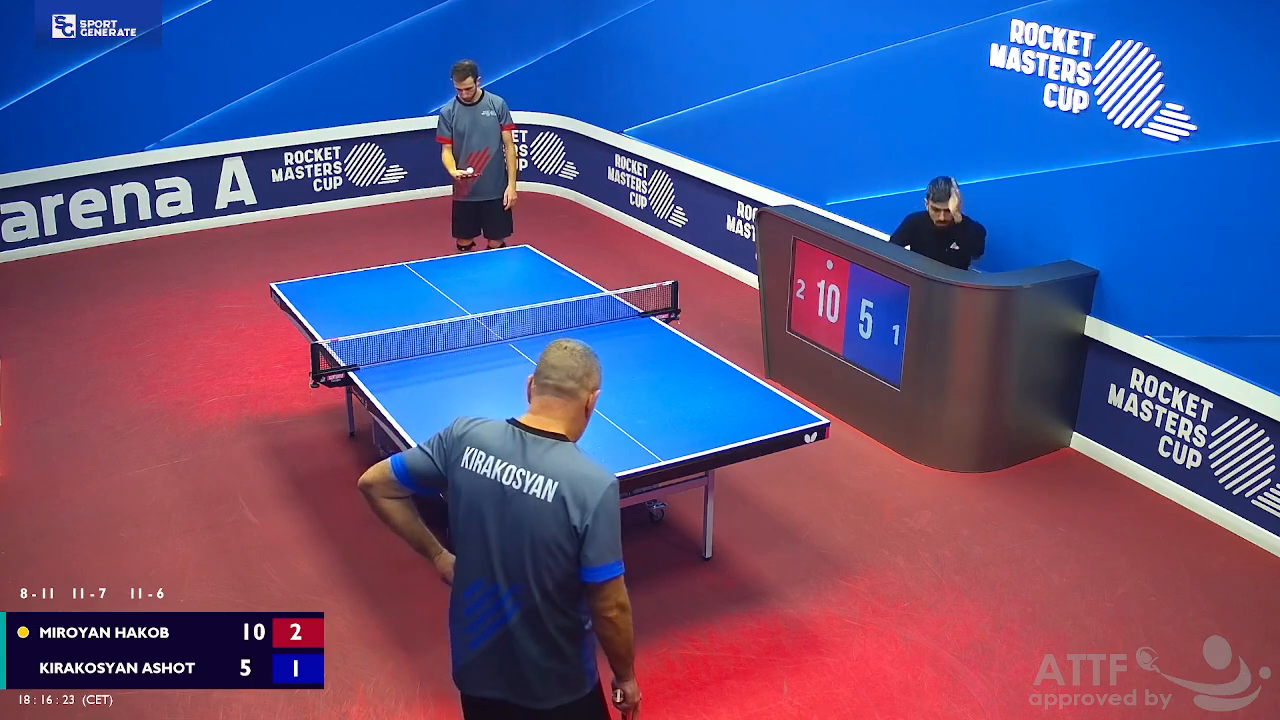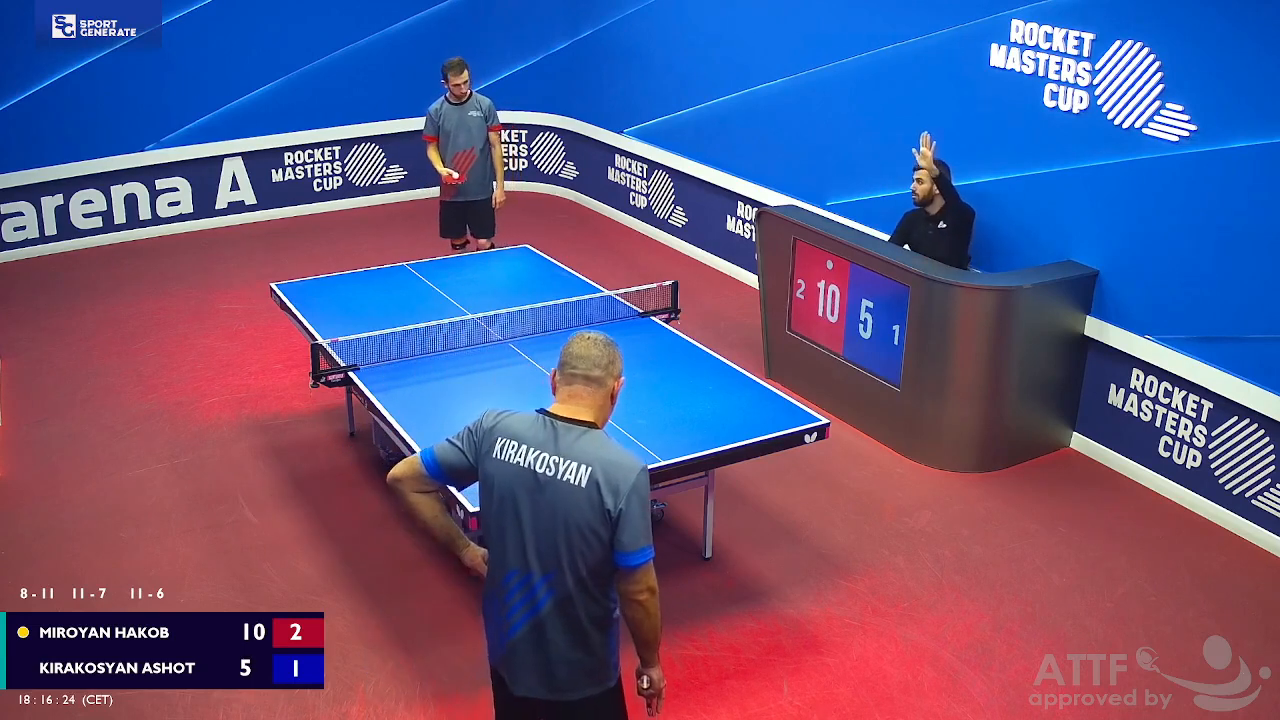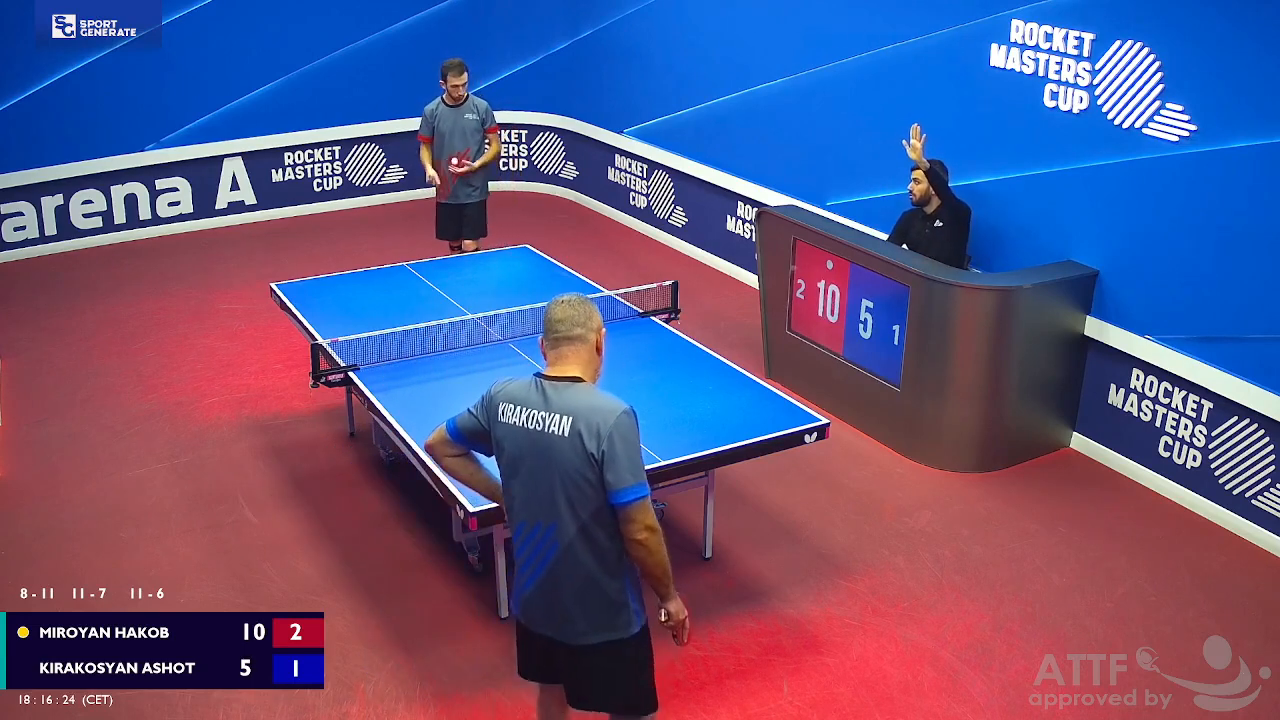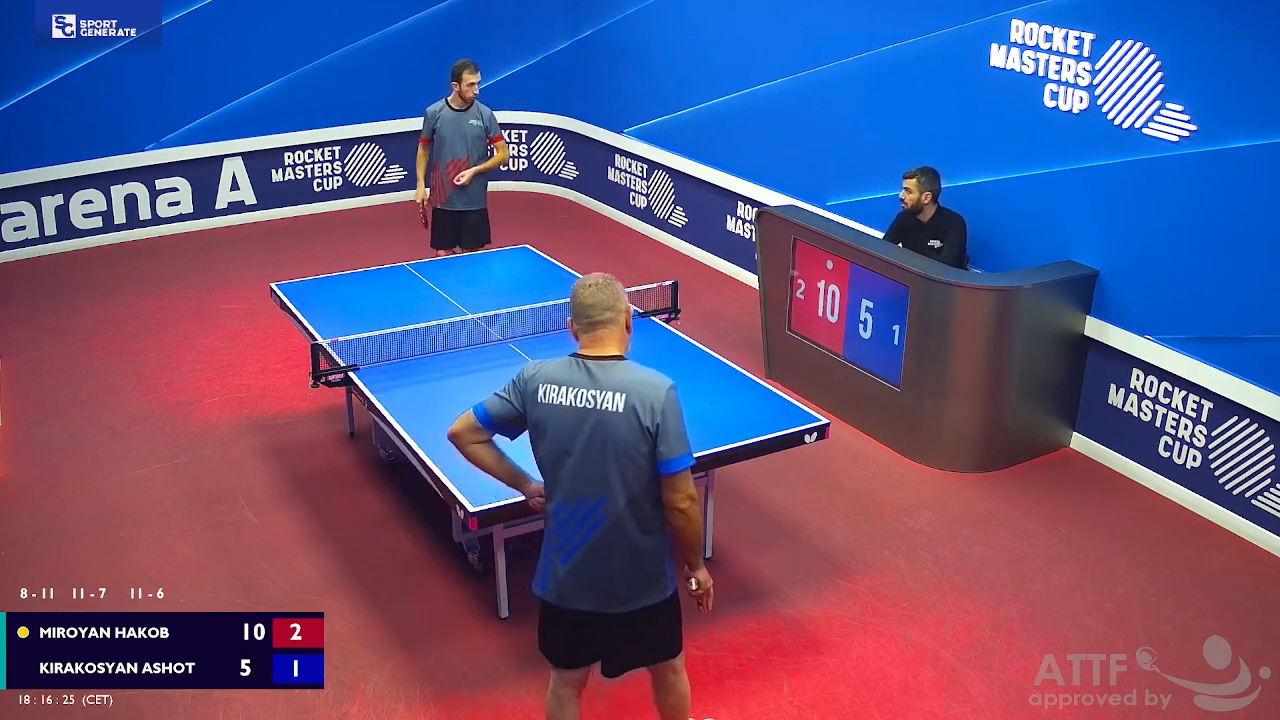
dt=0.5s
person 1, frame 1
left shoulder: (465, 436)
right shoulder: (593, 486)
left elbow: (375, 484)
right elbow: (609, 607)
left wrist: (436, 554)
right wrist: (625, 676)
left hip: (475, 657)
right hip: (557, 679)
person 1, frame 2
left shoulder: (494, 428)
right shoulder: (623, 472)
left elbow: (404, 478)
right elbow: (638, 591)
left wrist: (463, 548)
right wrist: (650, 662)
left hip: (506, 642)
right hip: (580, 665)
person 1, frame 3
left shoulder: (501, 397)
right shoulder: (610, 417)
left elbow: (438, 446)
right elbow: (640, 531)
right wrist: (668, 596)
left hip: (534, 598)
right hip: (604, 611)
person 1, frame 4
left shoulder: (535, 380)
right shoulder: (655, 391)
left elbow: (462, 434)
right elbow: (680, 500)
left wrist: (525, 484)
right wrist: (696, 565)
left hip: (565, 574)
right hip: (642, 577)
left knee: (566, 682)
right knee: (667, 669)
person 2, frame 1
left shoulder: (497, 105)
right shoulder: (448, 112)
left elbow: (509, 146)
right elbow: (446, 149)
left wrist: (512, 184)
right wrist: (453, 171)
left hip: (495, 191)
right hip: (464, 193)
left knee: (496, 245)
right knee: (463, 244)
person 2, frame 2
left shoulder: (485, 105)
right shoulder: (435, 111)
left elbow: (496, 146)
right elbow: (432, 147)
left wrist: (500, 185)
right wrist: (441, 169)
left hip: (481, 191)
right hip: (451, 192)
left knee: (484, 245)
right knee: (457, 244)
person 2, frame 3
left shoulder: (481, 108)
right shoulder: (431, 111)
left elbow: (496, 145)
right elbow: (425, 146)
left wrist: (476, 165)
right wrist: (429, 169)
left hip: (474, 192)
right hip: (446, 193)
left knee: (469, 247)
right knee: (455, 247)
person 2, frame 4
left shoulder: (485, 115)
right shoulder: (434, 113)
left elbow: (503, 154)
right elbow: (424, 149)
left wrist: (474, 171)
right wrist: (421, 184)
left hip: (474, 201)
right hip: (443, 200)
left knee: (470, 255)
right knee: (444, 254)
